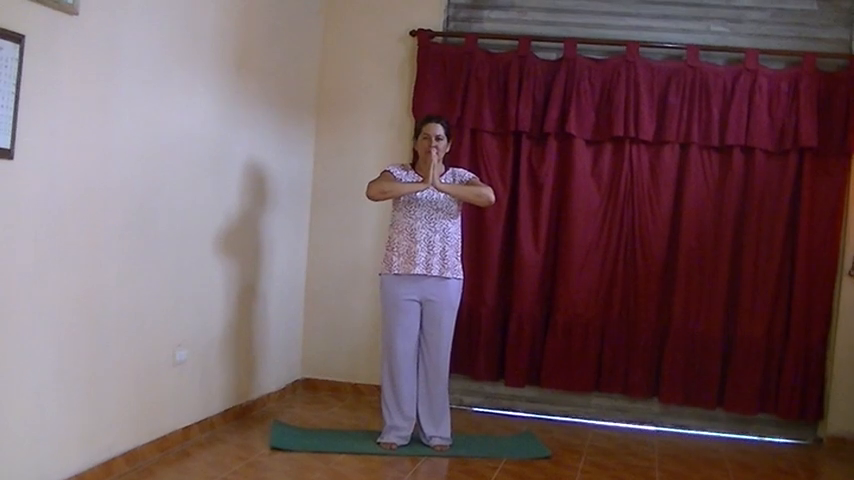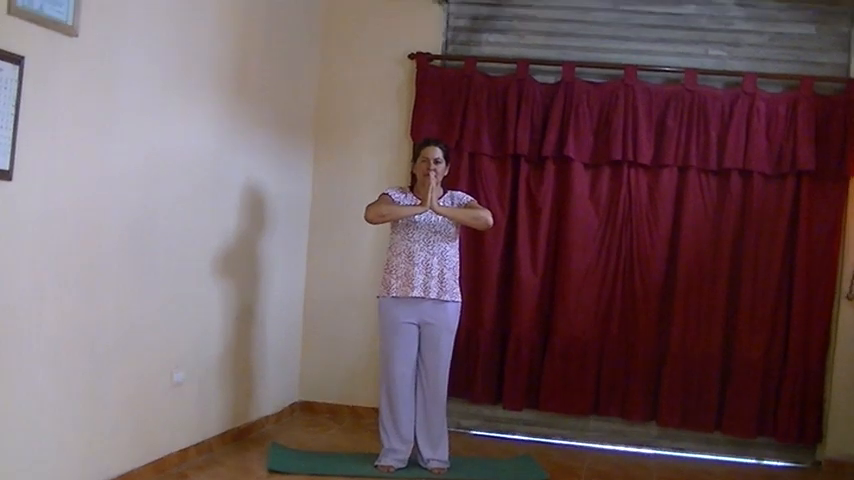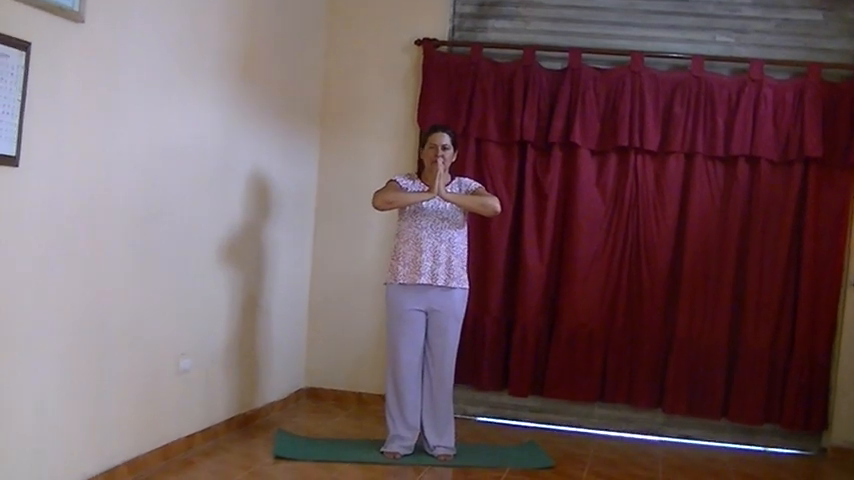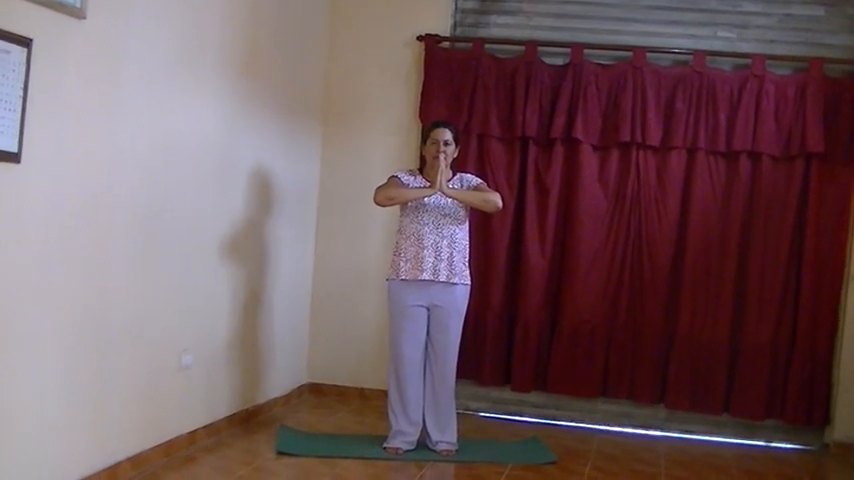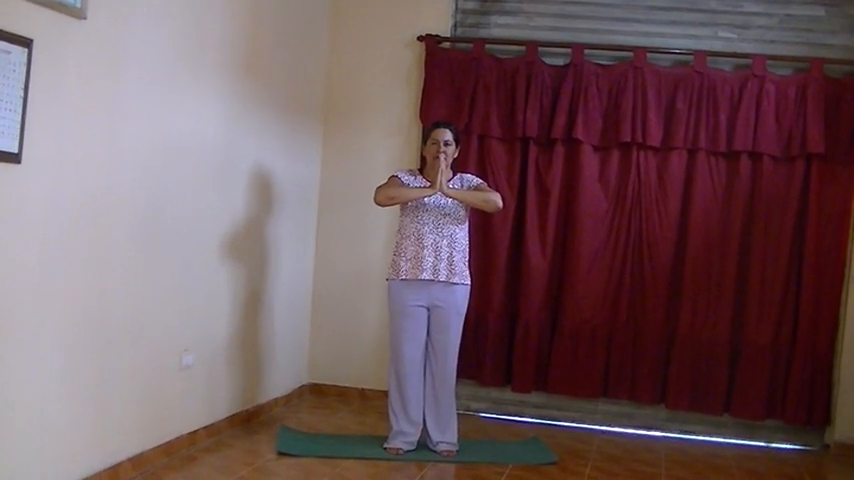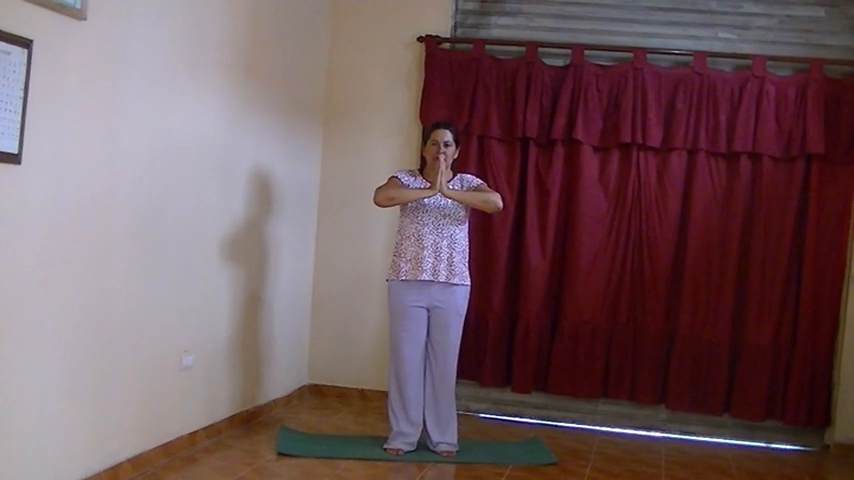
dt=0.7s
person 1, frame 1
left shoulder: (460, 177)
right shoulder: (398, 173)
left elbow: (488, 197)
right elbow: (373, 191)
left wrist: (440, 184)
right wrist: (422, 183)
left hip: (444, 280)
right hip: (400, 277)
left knee: (437, 355)
right knee: (398, 352)
left ankle: (436, 430)
right ankle: (396, 429)
person 1, frame 2
left shoulder: (457, 200)
right shoulder: (396, 196)
left elbow: (486, 220)
right elbow: (372, 214)
left wrist: (438, 207)
right wrist: (420, 206)
left hip: (443, 302)
right hip: (398, 299)
left knee: (435, 378)
right knee: (397, 375)
left ankle: (434, 453)
right ankle: (394, 452)
person 1, frame 3
left shoulder: (466, 187)
right shoulder: (403, 183)
left elbow: (494, 207)
right elbow: (379, 200)
left wrist: (446, 194)
right wrist: (428, 193)
left hip: (450, 290)
right hip: (405, 287)
left knee: (441, 365)
right knee: (403, 362)
left ankle: (440, 440)
right ankle: (400, 439)
person 1, frame 4
left shoulder: (467, 182)
right shoulder: (405, 179)
left elbow: (496, 202)
right elbow: (381, 196)
left wrist: (448, 190)
right wrist: (430, 189)
left hip: (452, 285)
right hip: (407, 282)
left knee: (444, 360)
right knee: (405, 358)
left ankle: (442, 435)
right ankle: (402, 433)
person 1, frame 5
left shoulder: (467, 183)
right shoulder: (405, 178)
left elbow: (496, 202)
right elbow: (381, 196)
left wrist: (448, 190)
right wrist: (429, 188)
left hip: (452, 285)
right hip: (407, 283)
left knee: (444, 360)
right knee: (405, 358)
left ankle: (443, 436)
right ankle: (403, 434)
person 1, frame 6
left shoulder: (467, 183)
right shoulder: (406, 179)
left elbow: (496, 203)
right elbow: (380, 197)
left wrist: (448, 191)
right wrist: (429, 190)
left hip: (452, 286)
right hip: (407, 283)
left knee: (444, 361)
right knee: (406, 359)
left ankle: (443, 437)
right ankle: (402, 435)
